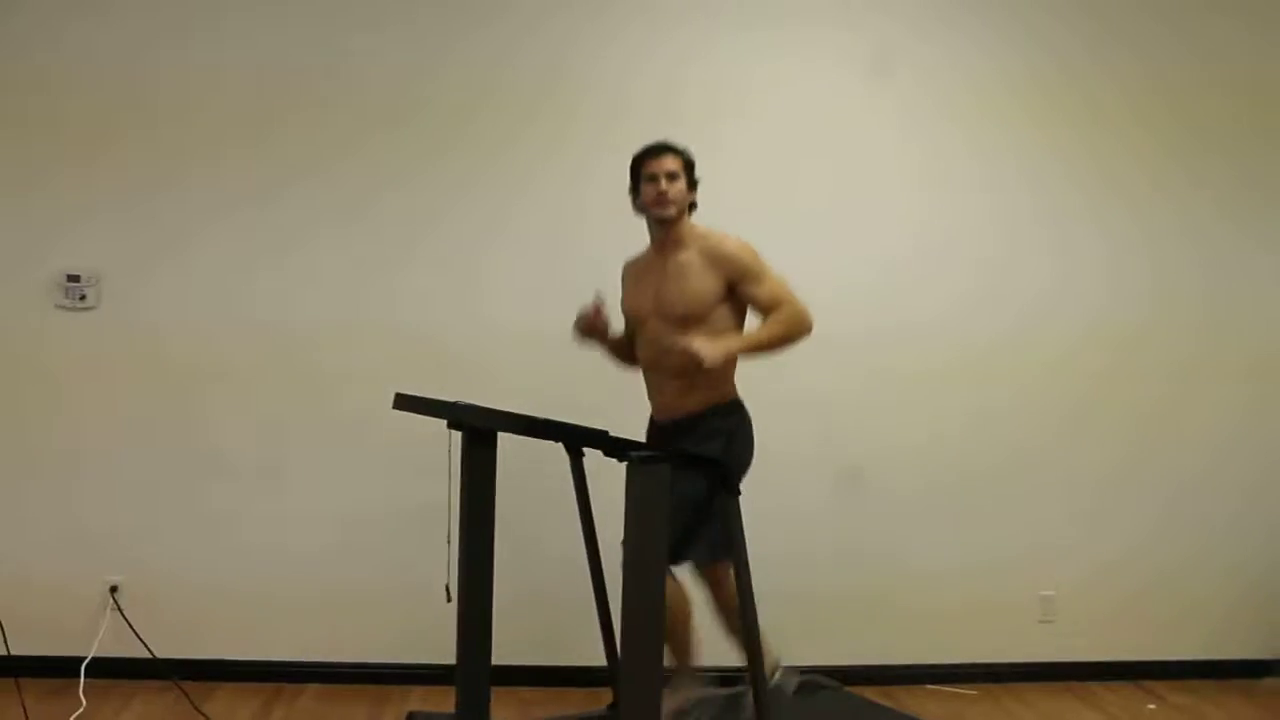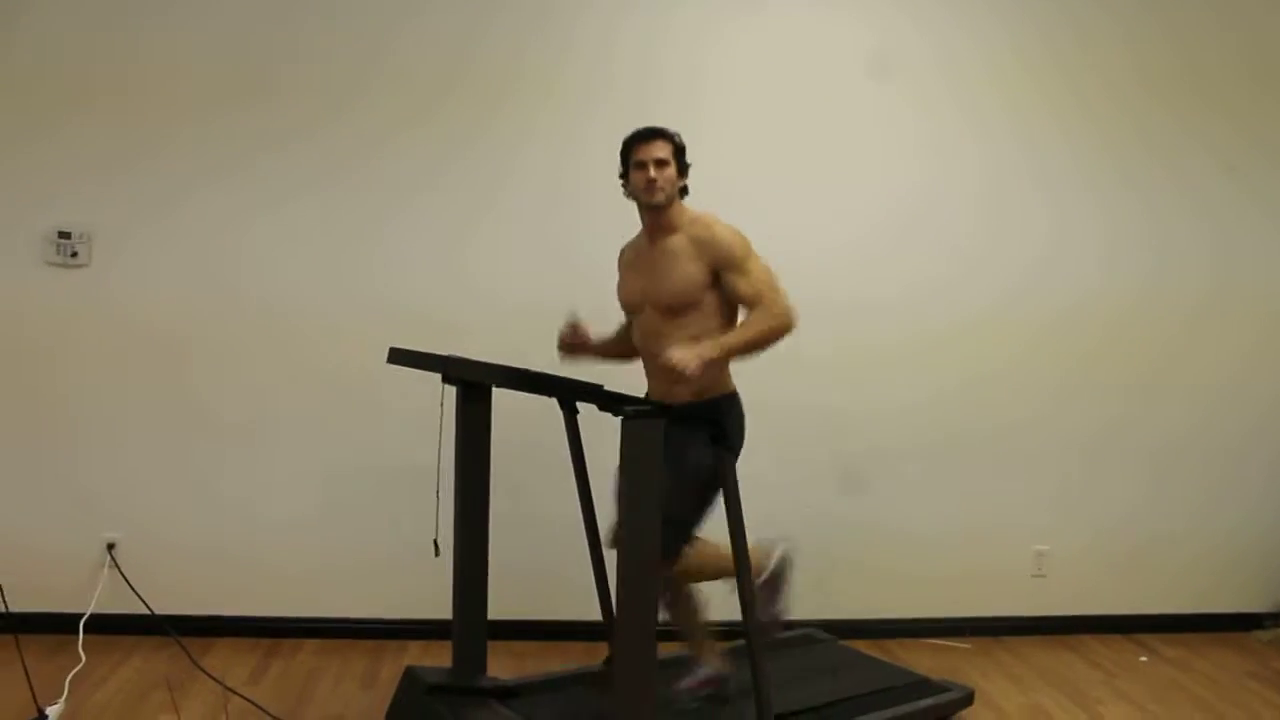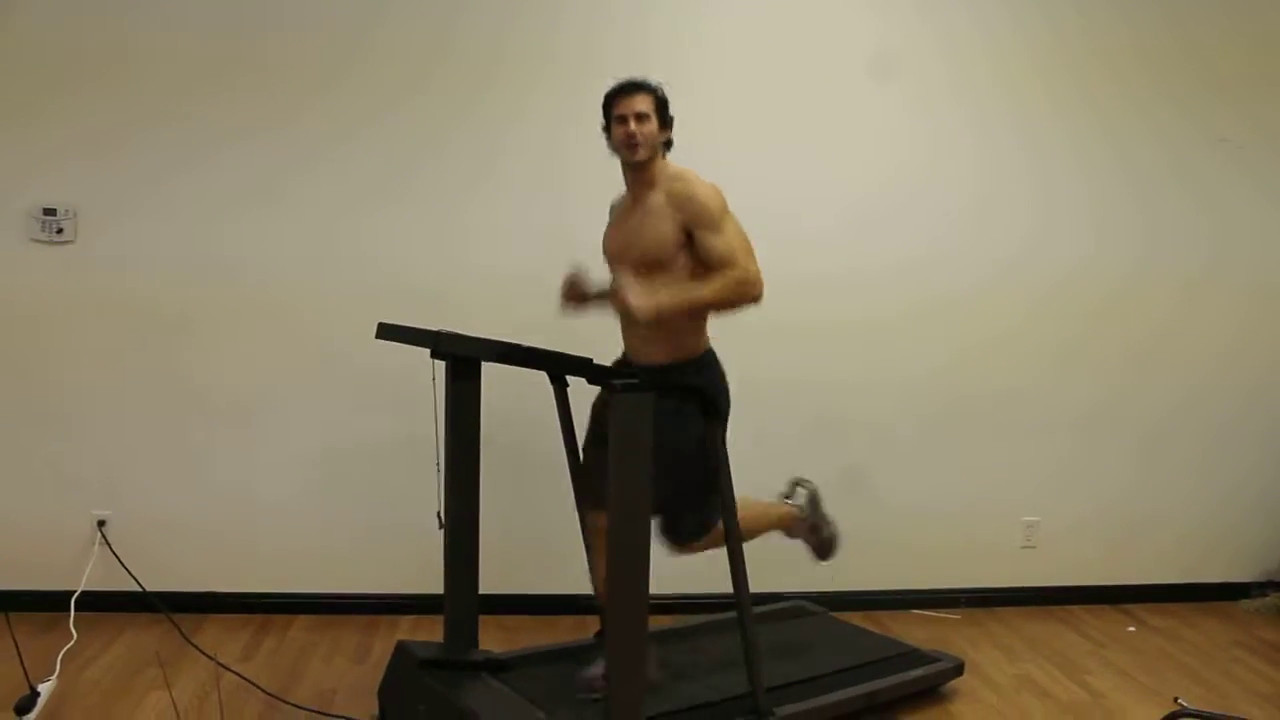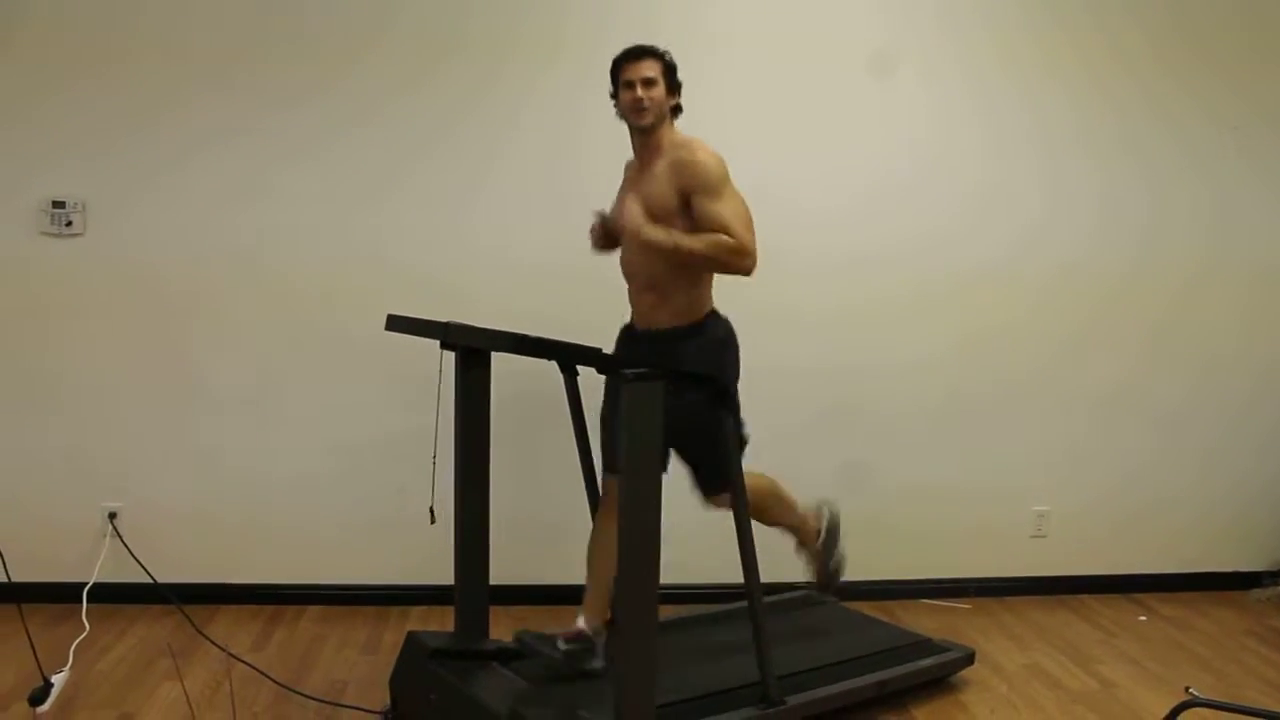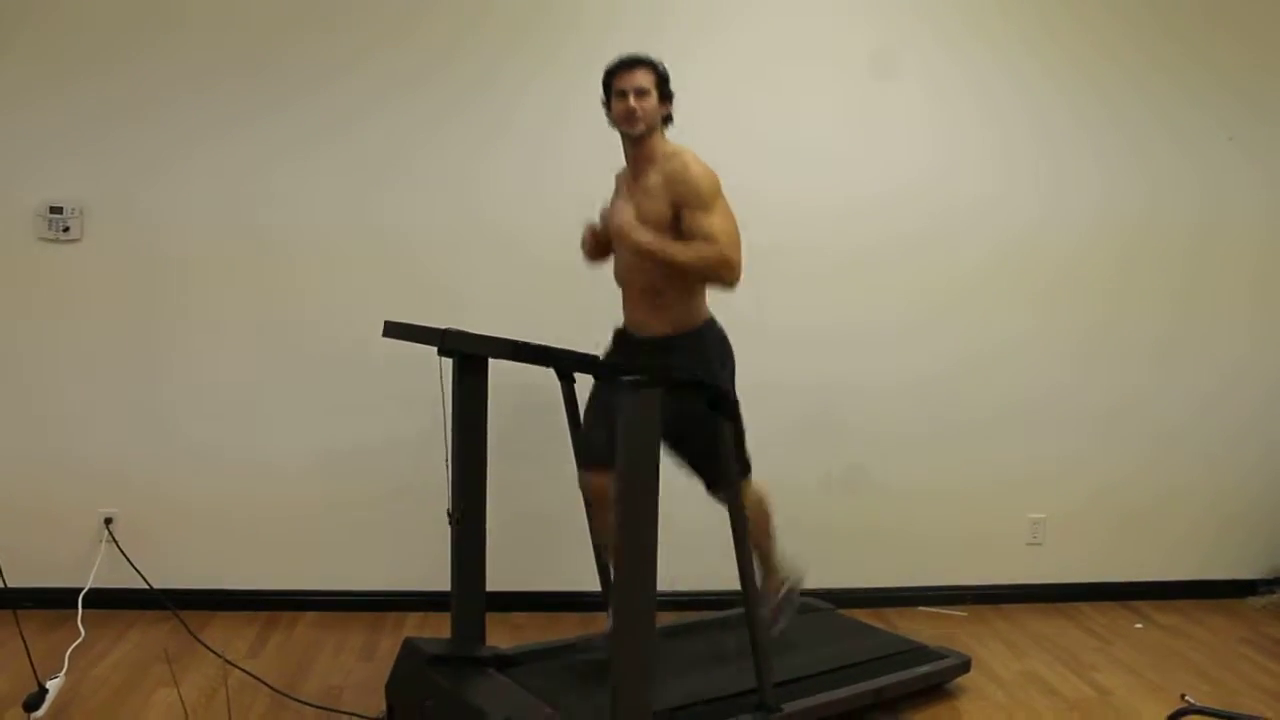
dt=0.7s
person 1, frame 1
left shoulder: (725, 254)
right shoulder: (634, 271)
left elbow: (797, 318)
left wrist: (728, 345)
right wrist: (603, 334)
left hip: (717, 432)
right hip: (665, 435)
right knee: (709, 566)
left ankle: (685, 684)
right ankle: (766, 670)
person 1, frame 2
left shoulder: (714, 239)
right shoulder: (629, 255)
left elbow: (779, 314)
left wrist: (706, 352)
right wrist: (590, 347)
left hip: (709, 418)
right knee: (662, 557)
left ankle: (761, 563)
right ankle: (711, 661)
person 1, frame 3
left shoulder: (694, 196)
right shoulder: (622, 208)
left elbow: (748, 282)
left wrist: (657, 300)
right wrist: (600, 293)
left hip: (690, 381)
right hip: (632, 374)
left knee: (690, 532)
right knee: (601, 520)
left ankle: (794, 511)
person 1, frame 4
left shoulder: (698, 162)
right shoulder: (632, 169)
left elbow: (741, 252)
left wrist: (649, 233)
right wrist: (617, 236)
left hip: (696, 347)
right hip: (638, 341)
left knee: (722, 487)
right knee: (615, 488)
left ankle: (815, 532)
right ankle: (590, 630)
person 1, frame 5
left shoulder: (689, 174)
right shoulder: (625, 178)
left elbow: (727, 267)
left wrist: (635, 235)
right wrist: (607, 243)
left hip: (691, 351)
right hip: (630, 347)
left knee: (728, 486)
right knee: (597, 481)
left ankle: (777, 581)
